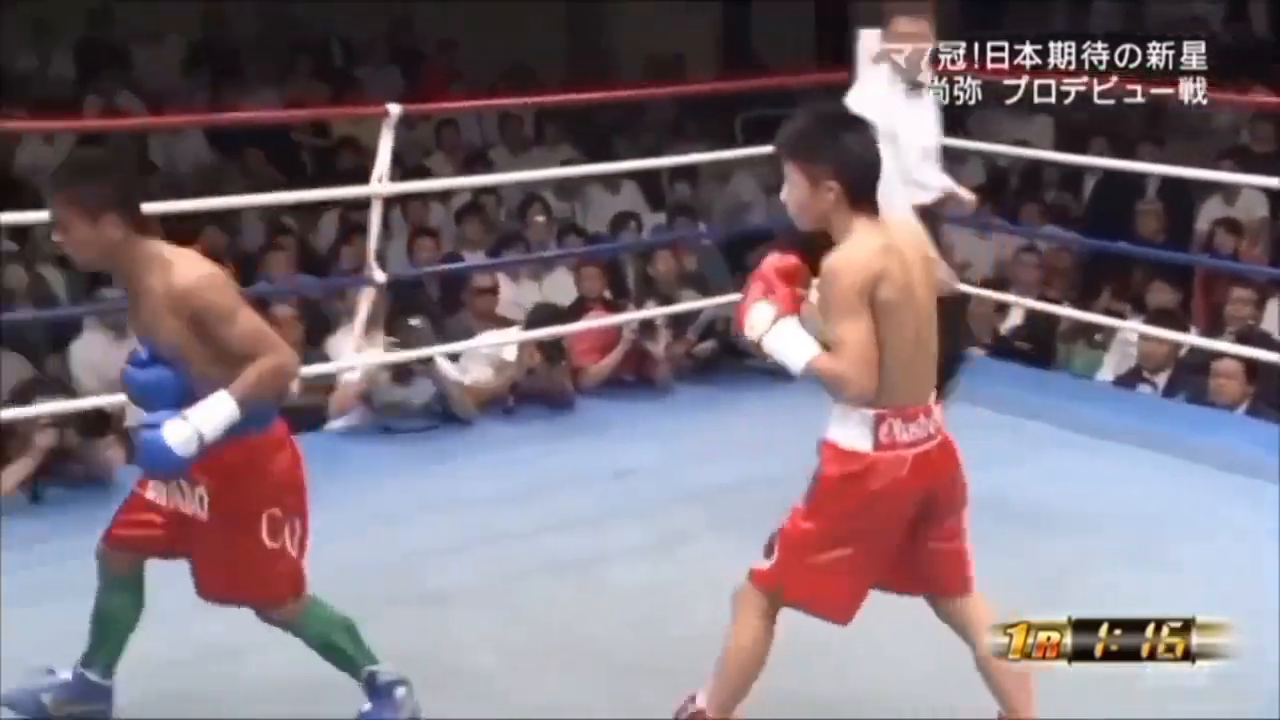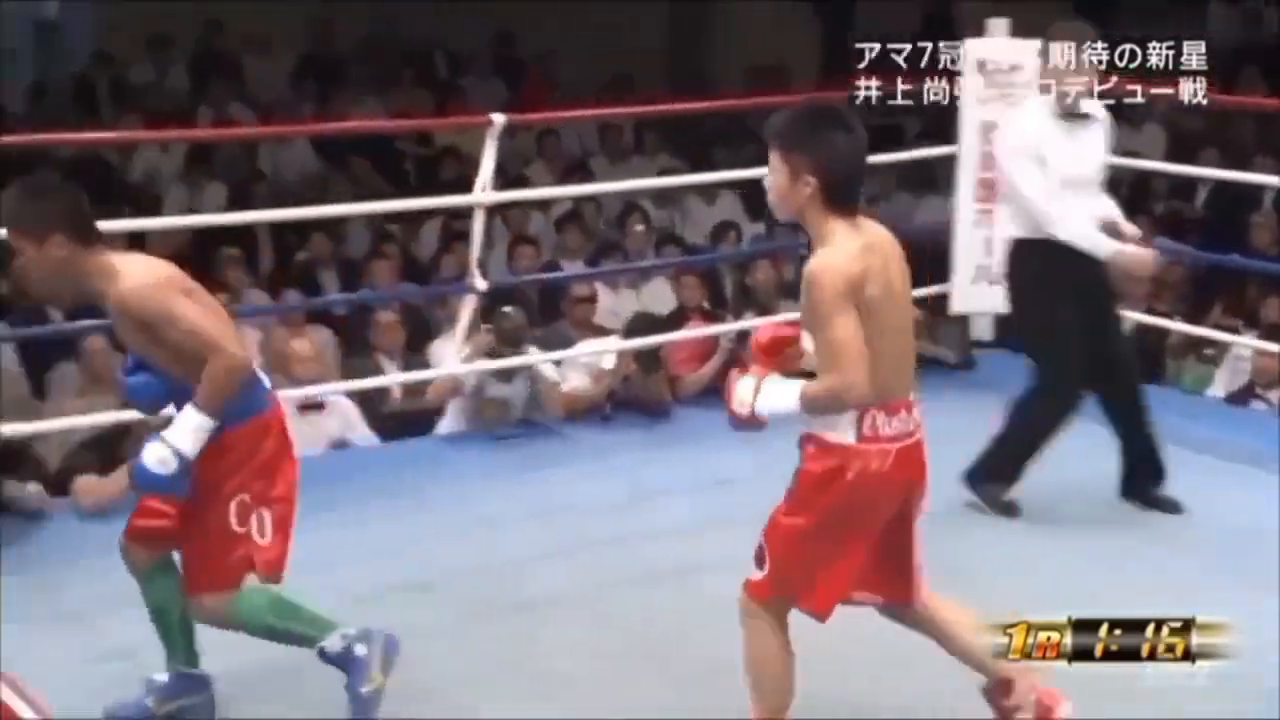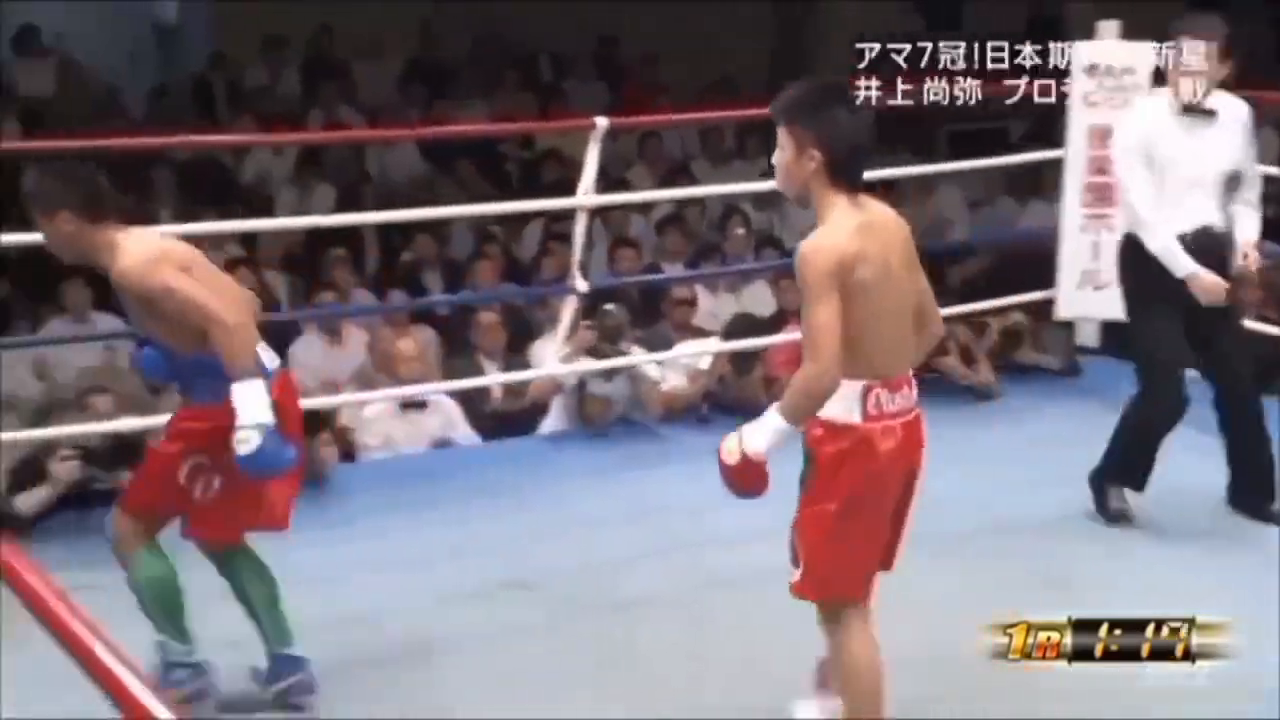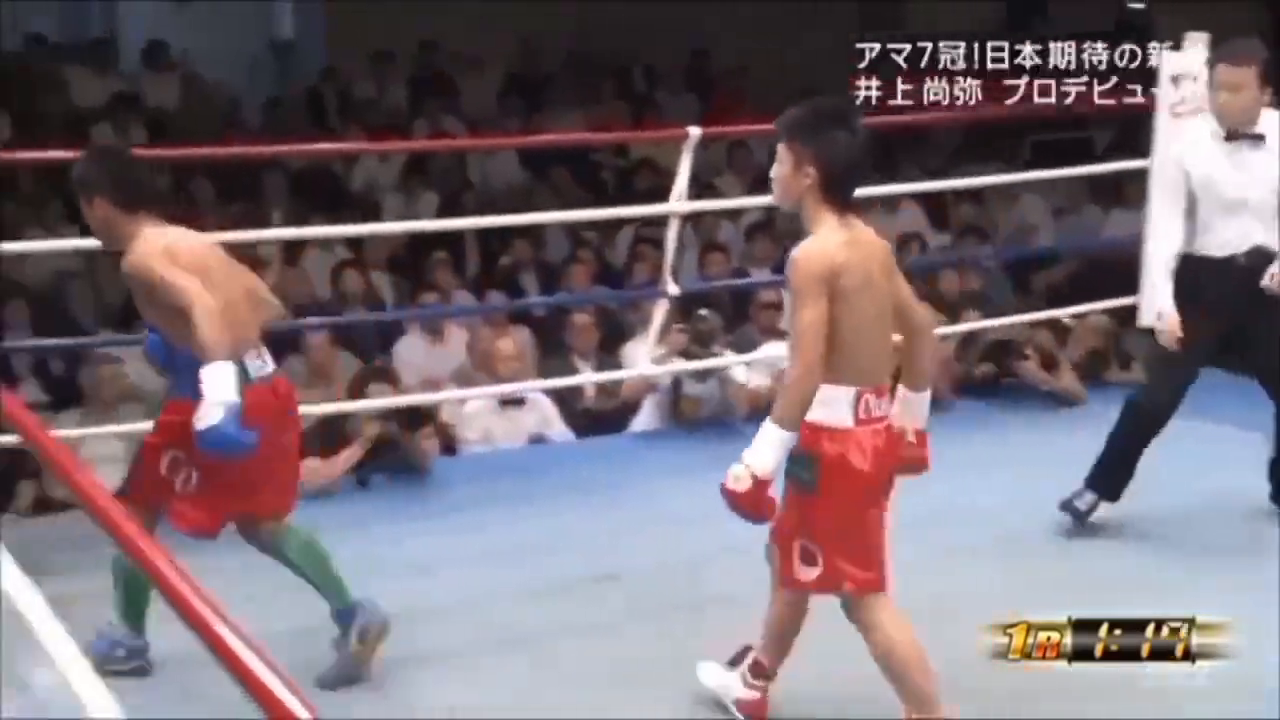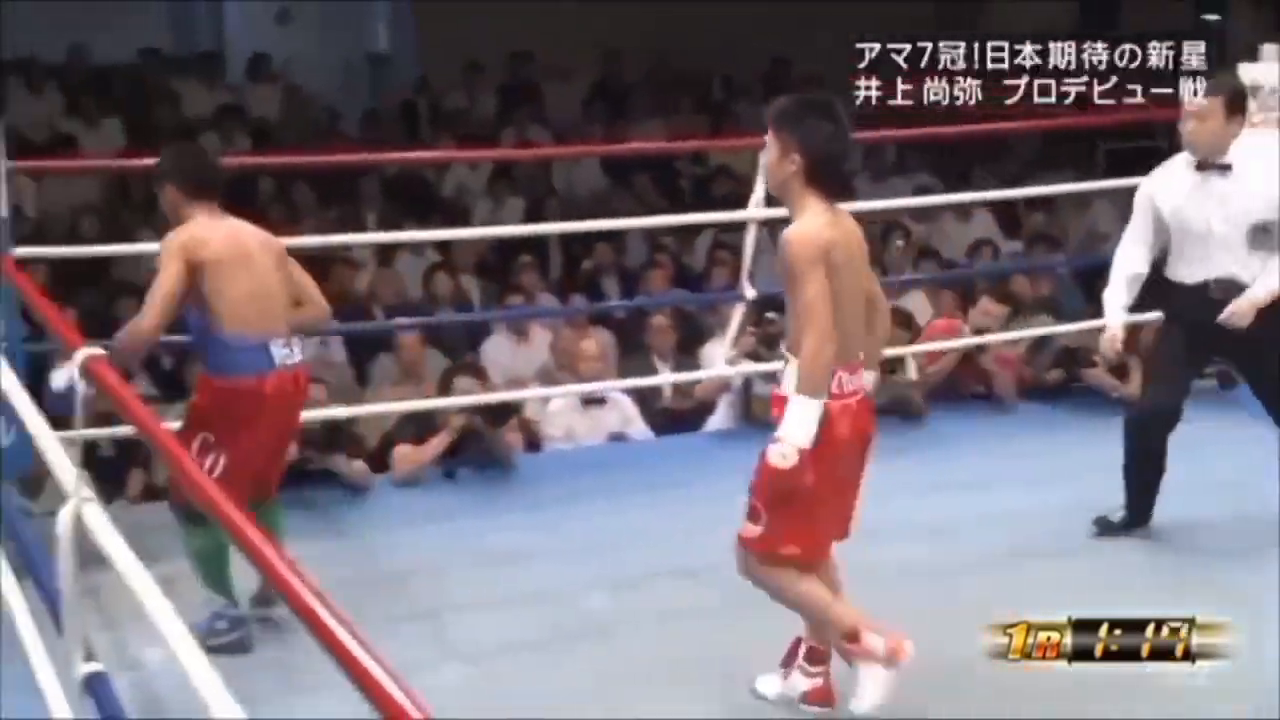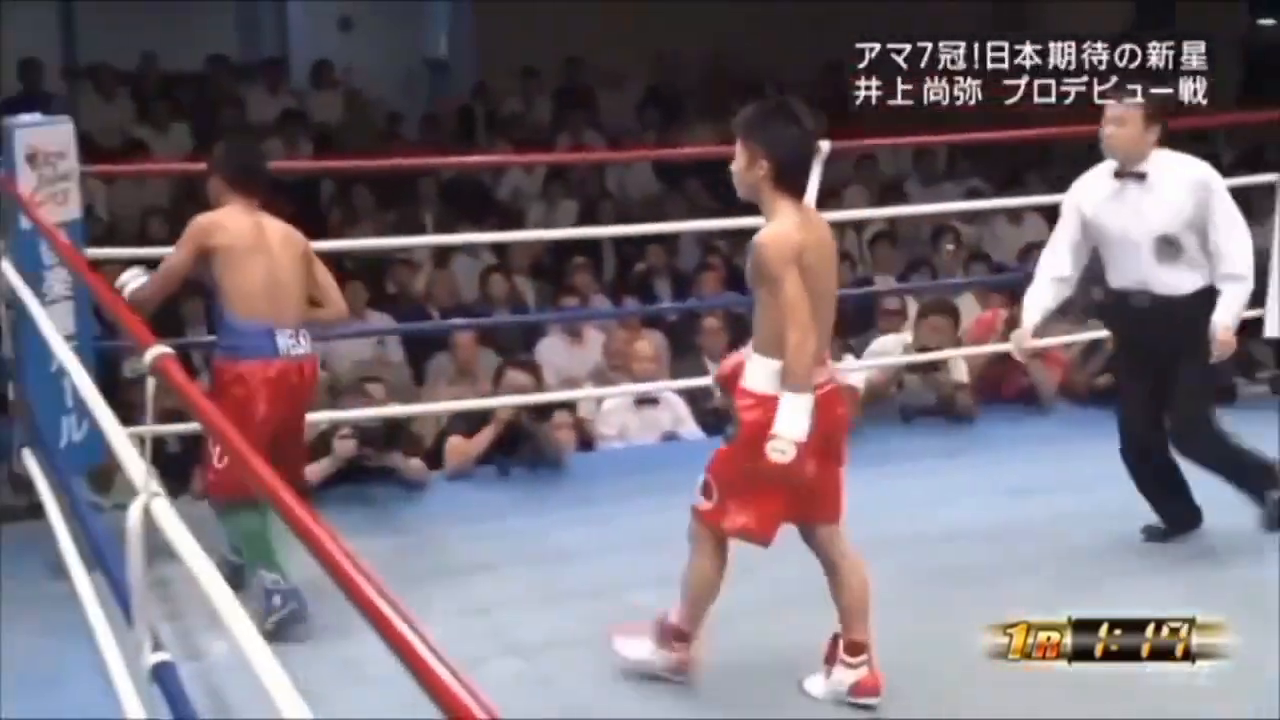
dt=0.2s
person 1, frame 1
left shoulder: (848, 264)
right shoulder: (909, 234)
left elbow: (855, 381)
left wrist: (774, 328)
right wrist: (811, 297)
left hip: (868, 460)
right hip: (928, 446)
left knee: (757, 596)
right knee: (956, 595)
person 1, frame 2
left shoulder: (827, 268)
right shoulder: (880, 241)
left elbow: (853, 387)
left wrist: (767, 395)
right wrist: (805, 348)
left hip: (850, 457)
right hip: (903, 443)
left knee: (762, 605)
right knee: (901, 597)
person 1, frame 3
left shoulder: (823, 248)
right shoulder: (890, 223)
left elbow: (821, 376)
right elbow: (929, 325)
left wrist: (756, 438)
left hip: (854, 433)
right hip: (901, 421)
left knee: (840, 603)
right knee: (847, 585)
person 1, frame 4
left shoulder: (812, 256)
right shoulder: (870, 242)
left elbow: (806, 373)
right elbow: (922, 331)
left wrist: (759, 458)
right wrist: (911, 415)
left hip: (838, 438)
right hip: (878, 428)
left knee: (866, 598)
right knee: (788, 559)
person 1, frame 5
left shoulder: (803, 236)
right shoulder: (845, 226)
left elbow: (818, 343)
right elbow: (877, 316)
left wrist: (793, 436)
left hip: (816, 410)
right hip: (851, 400)
left knee: (762, 555)
right knee: (809, 548)
left ankle: (868, 645)
person 1, frame 6
left shoulder: (774, 240)
right shoulder: (816, 227)
left elbow: (802, 337)
left wrist: (789, 430)
left hip: (777, 406)
right hip: (823, 396)
left knee: (707, 528)
right knee: (826, 533)
left ankle: (673, 644)
right ankle: (855, 665)
person 2, frame 1
left shoulder: (188, 282)
right shoulder: (131, 278)
left elbow: (279, 362)
left wrist: (197, 423)
right wrist: (148, 373)
left hip: (245, 449)
right hip: (187, 447)
left knee: (276, 600)
right knee: (116, 556)
person 2, frame 2
left shoulder: (136, 287)
right shoulder: (112, 280)
left elbow: (232, 358)
right elbow: (196, 338)
left wrist: (179, 440)
right wrist: (149, 389)
left hip: (240, 435)
right hip: (210, 432)
left knee: (213, 599)
right knee: (142, 547)
left ankle: (354, 649)
person 2, frame 3
left shoulder: (131, 266)
right shoulder: (147, 247)
left elbow: (232, 318)
right elbow: (245, 303)
left wrist: (251, 415)
right wrist: (181, 349)
left hip: (227, 406)
right hip: (249, 389)
left knee: (127, 528)
right knee: (219, 537)
left ankle: (182, 666)
right ankle: (287, 667)
person 2, frame 4
left shoulder: (140, 258)
right shoulder: (191, 242)
left elbow: (202, 309)
right elbow: (272, 309)
left wrist: (216, 397)
left hip: (218, 398)
right hip: (258, 383)
left knee: (133, 514)
right knee: (262, 522)
left ankle: (130, 642)
right ankle: (353, 616)
person 2, frame 5
left shoulder: (183, 240)
right shoulder: (261, 236)
left elbow: (147, 328)
right elbow: (319, 310)
left hip: (237, 380)
right hip: (288, 371)
left knee: (193, 499)
right knee: (254, 481)
left ankle: (231, 617)
person 2, frame 6
left shoulder: (207, 226)
right shoulder: (293, 235)
left elbow: (152, 293)
right elbow: (338, 311)
left wrist: (128, 286)
left hip: (248, 365)
right hip: (299, 362)
left knee: (228, 484)
right knee: (267, 465)
left ankle: (277, 591)
right ankle: (247, 552)
person 3, frame 1
left shoulder: (925, 90)
right shoulder: (869, 97)
right elbow: (883, 183)
left wrist: (951, 188)
left hip: (922, 224)
left knee: (950, 337)
person 3, frame 2
left shoulder: (1098, 120)
right shoulder: (1020, 129)
right elbow: (1045, 210)
left wrist: (1120, 223)
right wrist: (1115, 251)
left hip: (1088, 261)
right hip: (1041, 263)
left knee: (1120, 371)
right knee: (1060, 383)
left ankle: (1143, 478)
right ankle: (990, 475)
person 3, frame 3
left shoulder: (1238, 119)
right shoulder: (1141, 122)
right elbow: (1143, 211)
right wrist: (1189, 271)
left hip: (1211, 258)
right hip: (1157, 262)
left knee: (1237, 380)
right knee: (1166, 390)
right ankle: (1112, 481)
person 3, frame 4
right shoulder: (1191, 148)
right elbow: (1168, 229)
right wrist: (1164, 304)
right hip: (1203, 280)
right knee: (1159, 395)
right ankle: (1096, 492)
person 3, frame 5
right shoulder: (1162, 182)
right elbow: (1134, 254)
right wrist: (1115, 317)
right hip: (1188, 307)
right knee: (1151, 411)
right ankle: (1137, 507)
person 3, frame 6
left shoulder: (1194, 178)
right shoulder: (1088, 189)
left elbow: (1235, 250)
right elbow: (1060, 259)
left wrist: (1227, 315)
right wrist: (1031, 316)
left hip: (1189, 314)
right hip: (1130, 316)
left knee: (1191, 434)
right knee: (1138, 438)
right ankle: (1178, 513)
